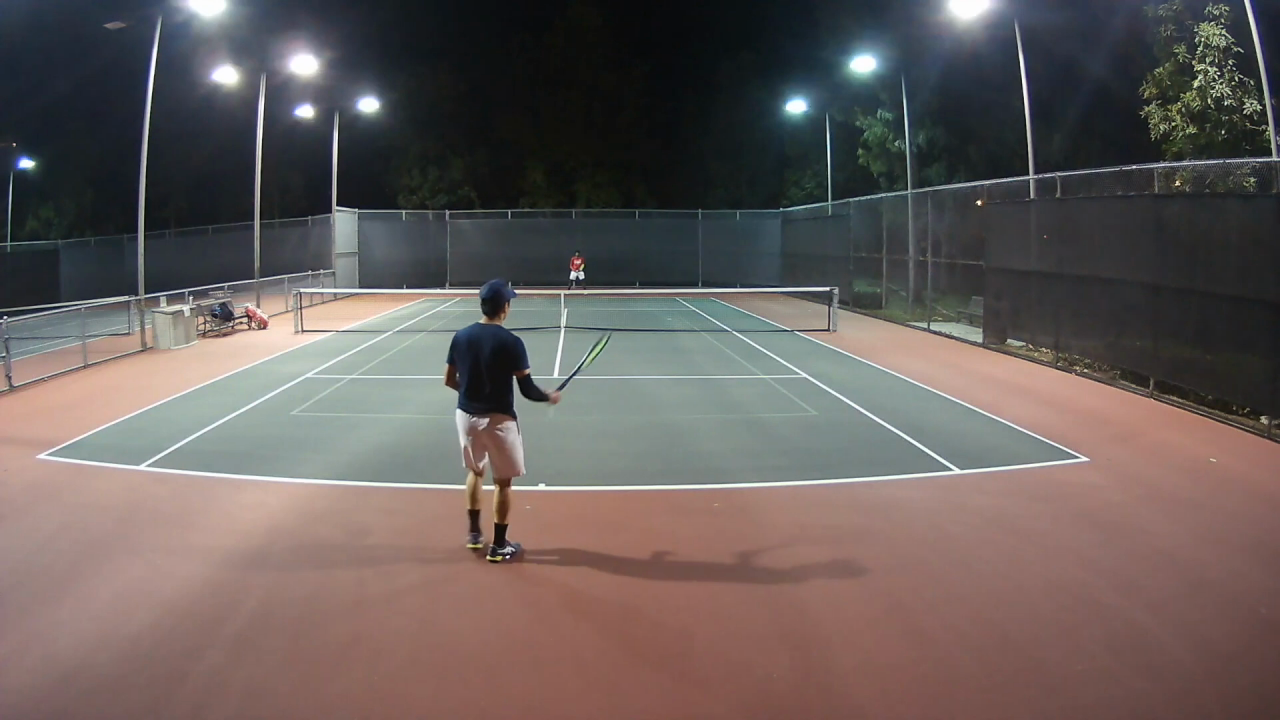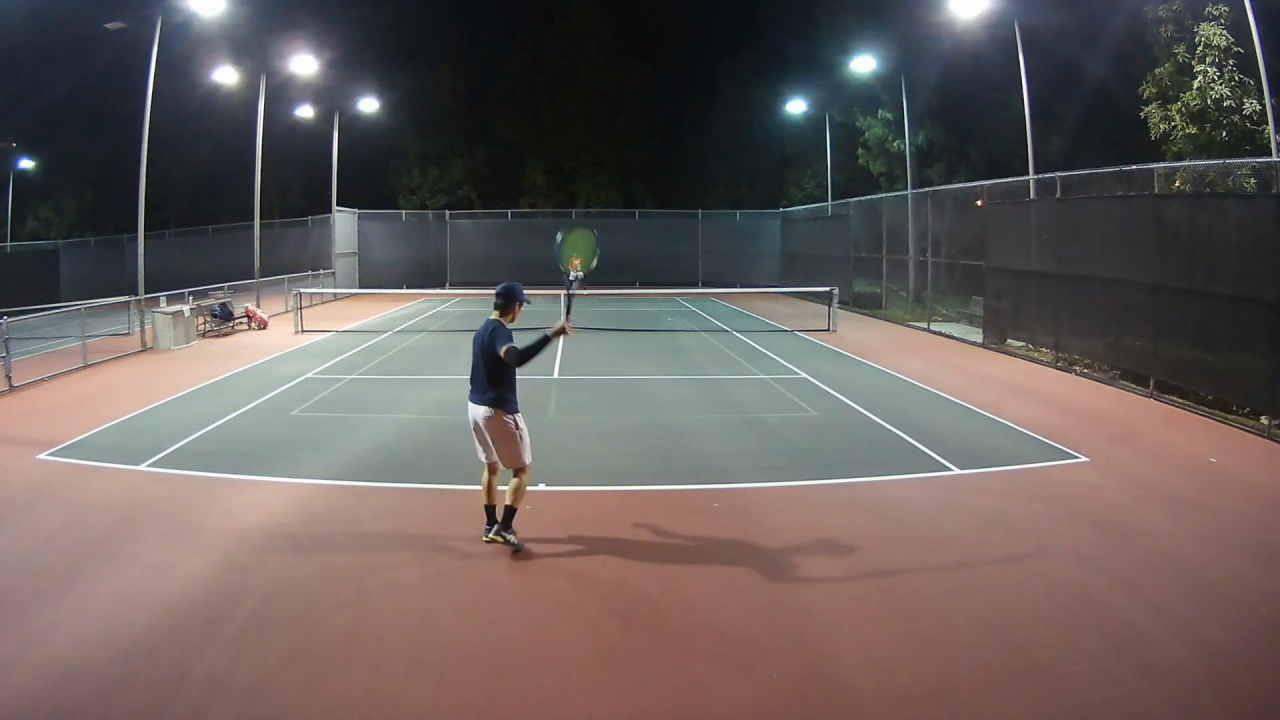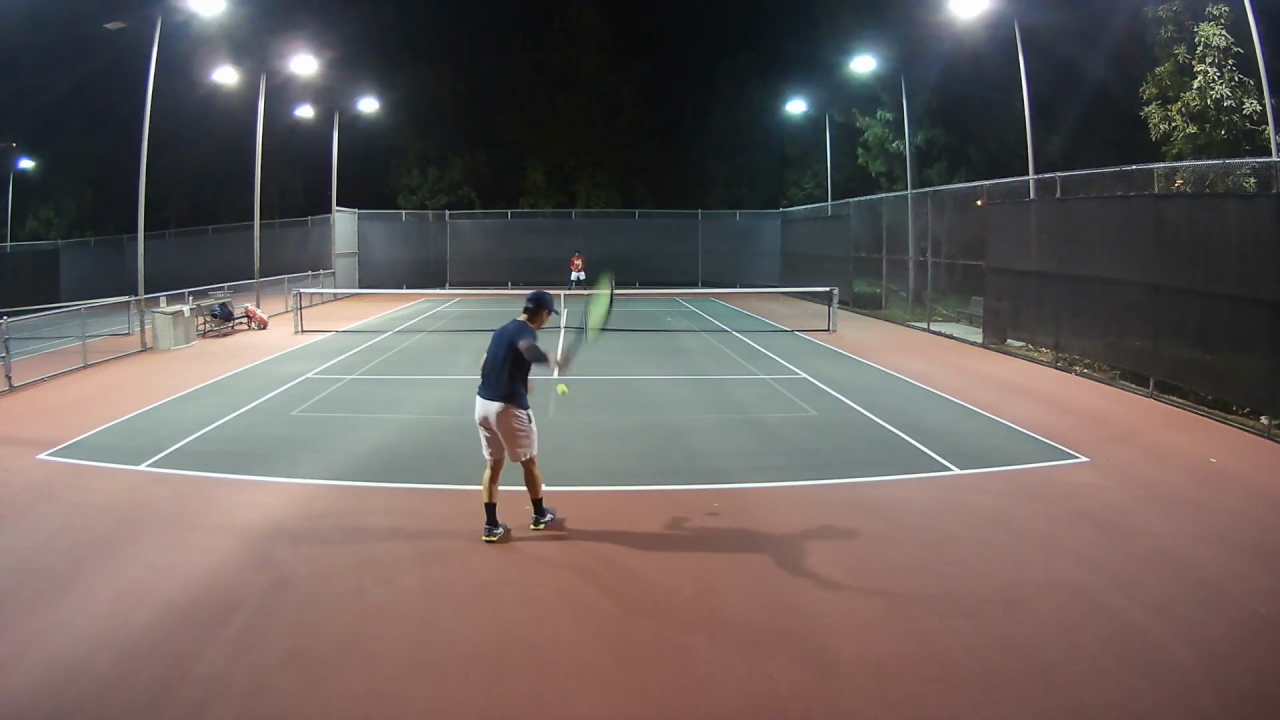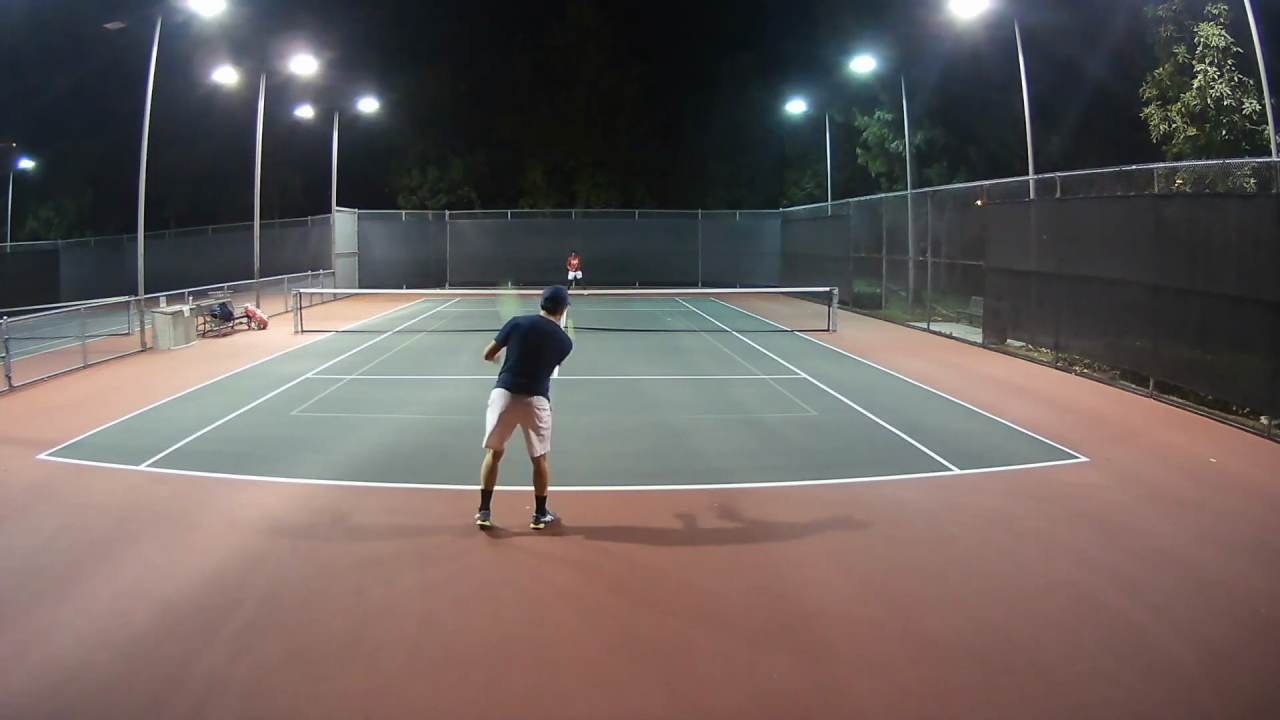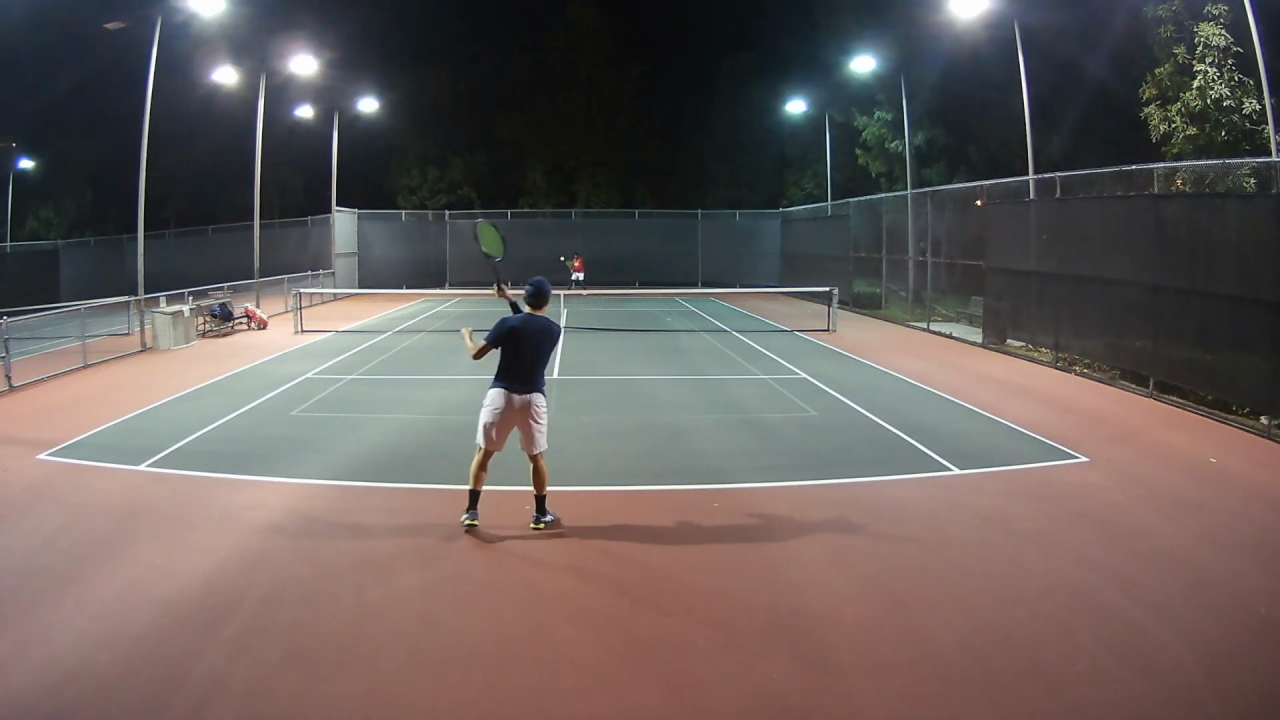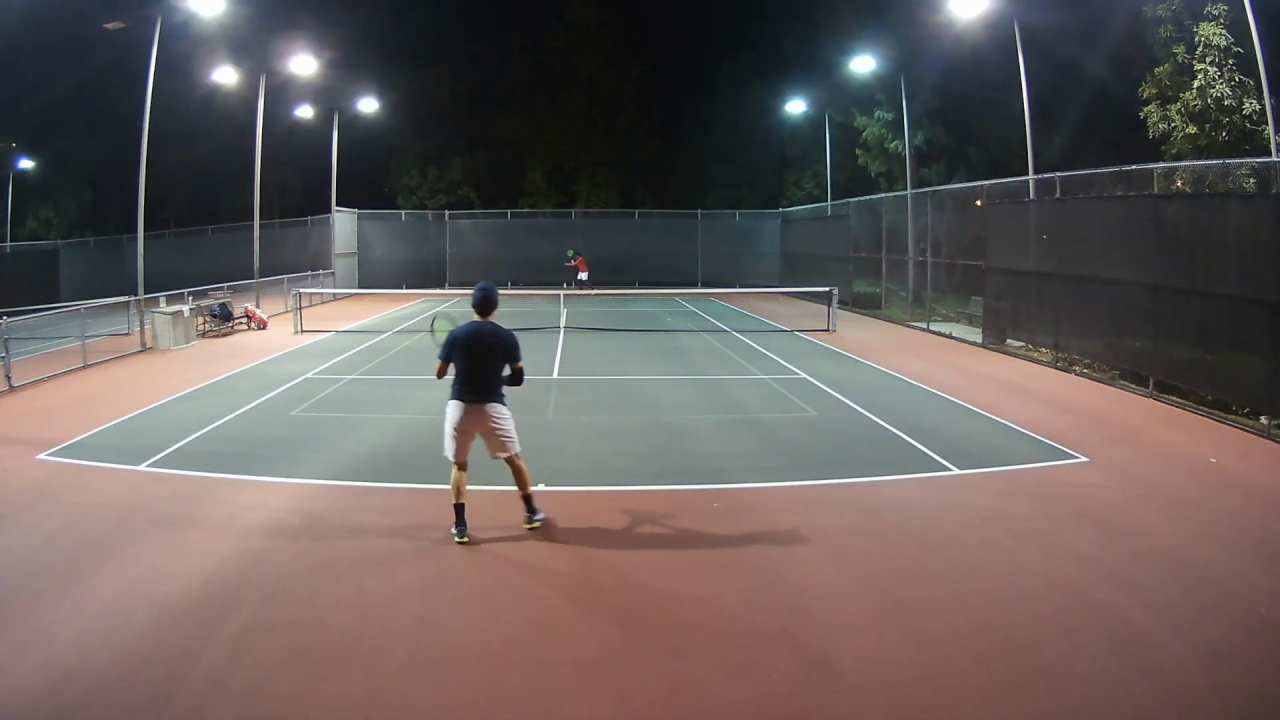
dt=0.4s
person 1, frame 1
left shoulder: (461, 336)
right shoulder: (511, 342)
left elbow: (450, 380)
right elbow: (527, 389)
right wrist: (549, 397)
left hip: (466, 415)
right hip: (499, 420)
left knee: (475, 471)
right knee: (503, 482)
left ankle: (474, 531)
right ankle: (499, 545)
person 1, frame 2
left shoulder: (483, 330)
right shoulder: (499, 331)
right elbow: (515, 359)
right wrist: (550, 335)
left hip: (476, 407)
right hip: (500, 411)
left knee: (491, 467)
right knee: (522, 470)
left ankle: (491, 525)
right ankle: (504, 527)
person 1, frame 3
left shoulder: (504, 330)
right shoulder: (526, 330)
right elbow: (528, 350)
right wrist: (549, 359)
left hip: (484, 403)
right hip: (509, 406)
left knee: (494, 464)
right knee: (529, 462)
left ankle: (491, 525)
right ankle: (539, 515)
person 1, frame 4
left shoulder: (518, 323)
right shoulder: (564, 342)
left elbow: (488, 355)
left wrist: (501, 361)
left hip: (503, 395)
right hip: (535, 400)
left knee: (494, 453)
right knee: (540, 458)
left ankle: (484, 511)
right ankle: (540, 514)
person 1, frame 5
left shoulder: (508, 324)
right shoulder: (554, 330)
left elbow: (477, 354)
left wrist: (466, 336)
right wrist: (510, 300)
left hip: (501, 394)
right hip: (533, 398)
left knee: (483, 453)
right knee: (537, 457)
left ankle: (472, 511)
right ankle: (541, 514)
person 1, frame 6
left shoulder: (456, 335)
right shoulder: (507, 338)
left elbow: (440, 374)
right elbow: (518, 380)
left hip: (460, 406)
right hip: (493, 407)
left knee: (459, 466)
right knee: (514, 459)
left ankle: (460, 525)
right ankle: (531, 513)
